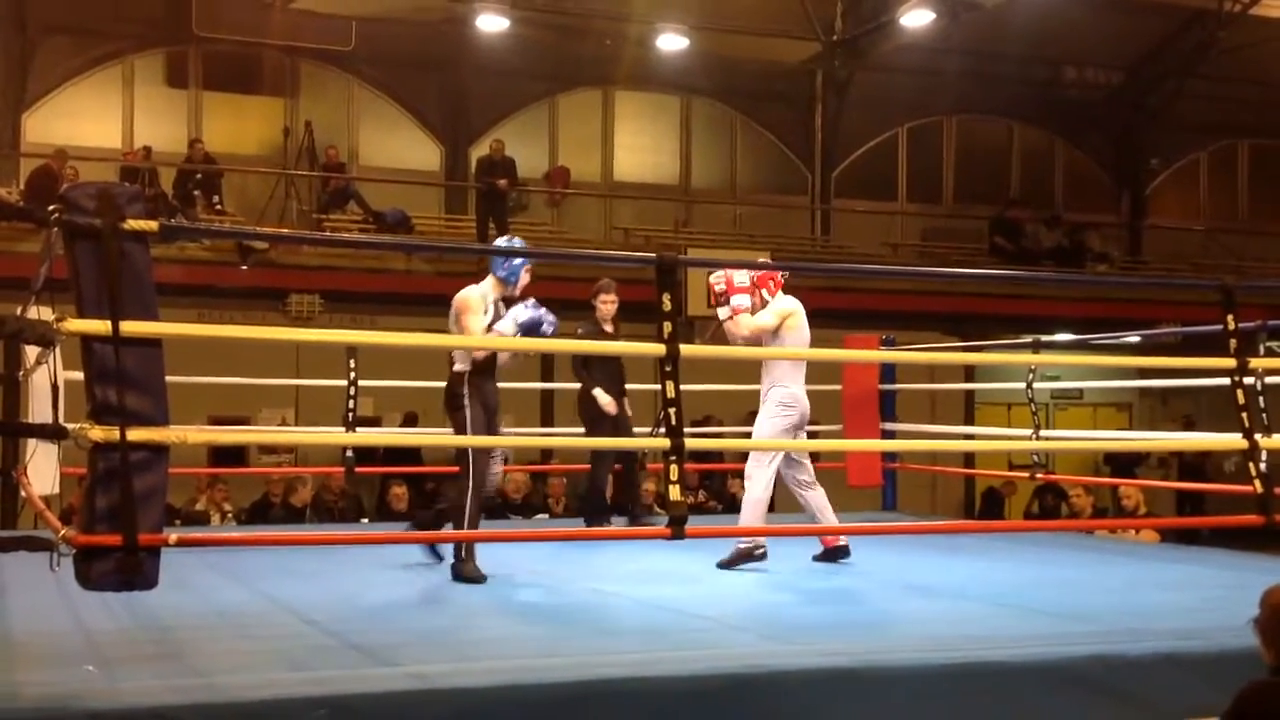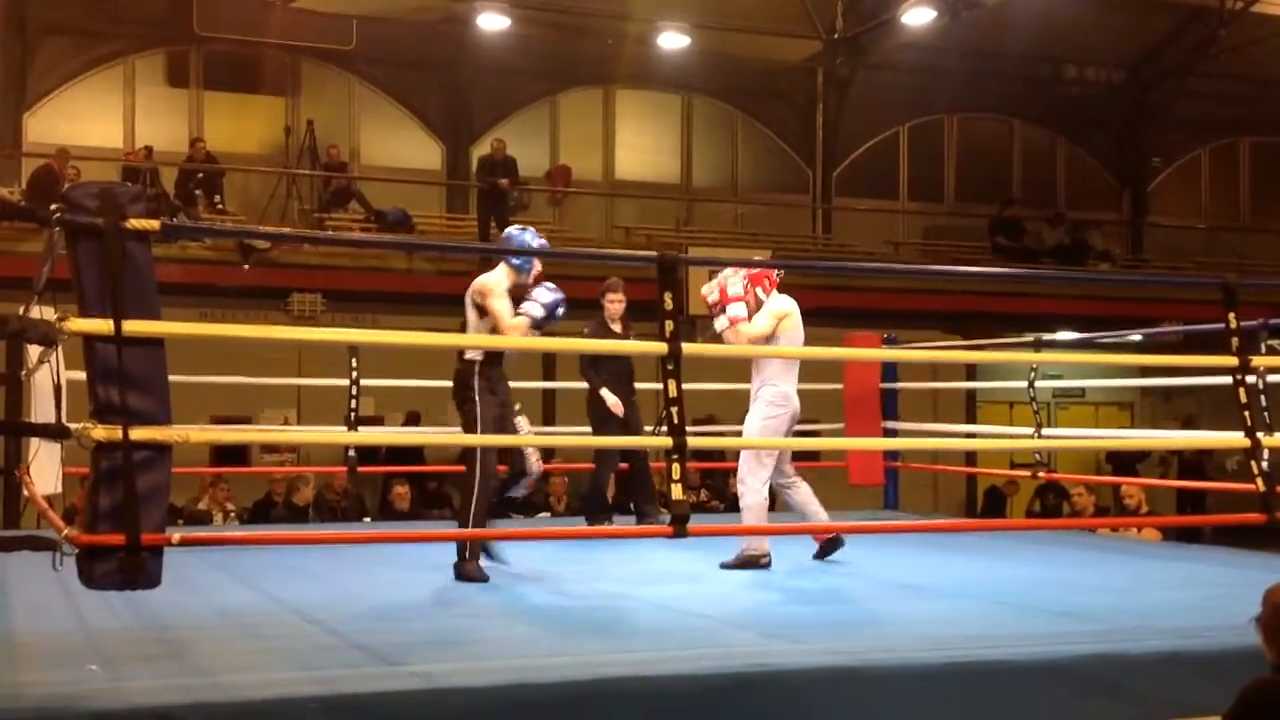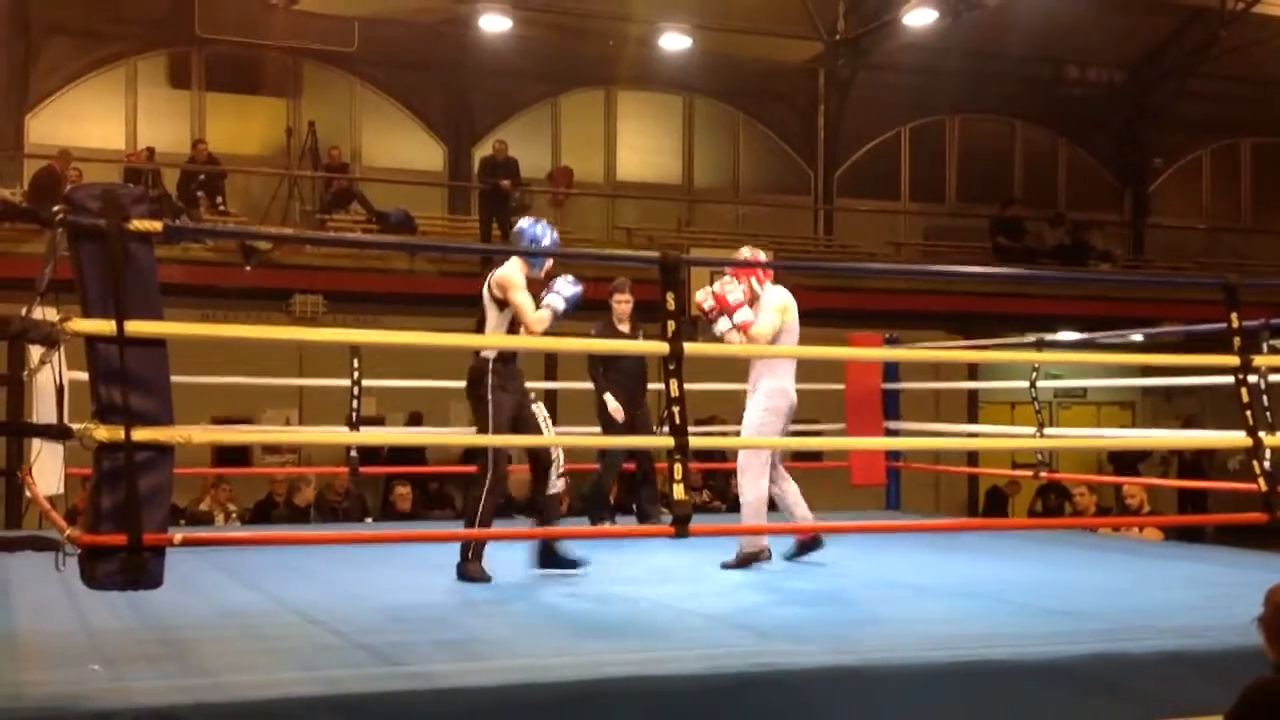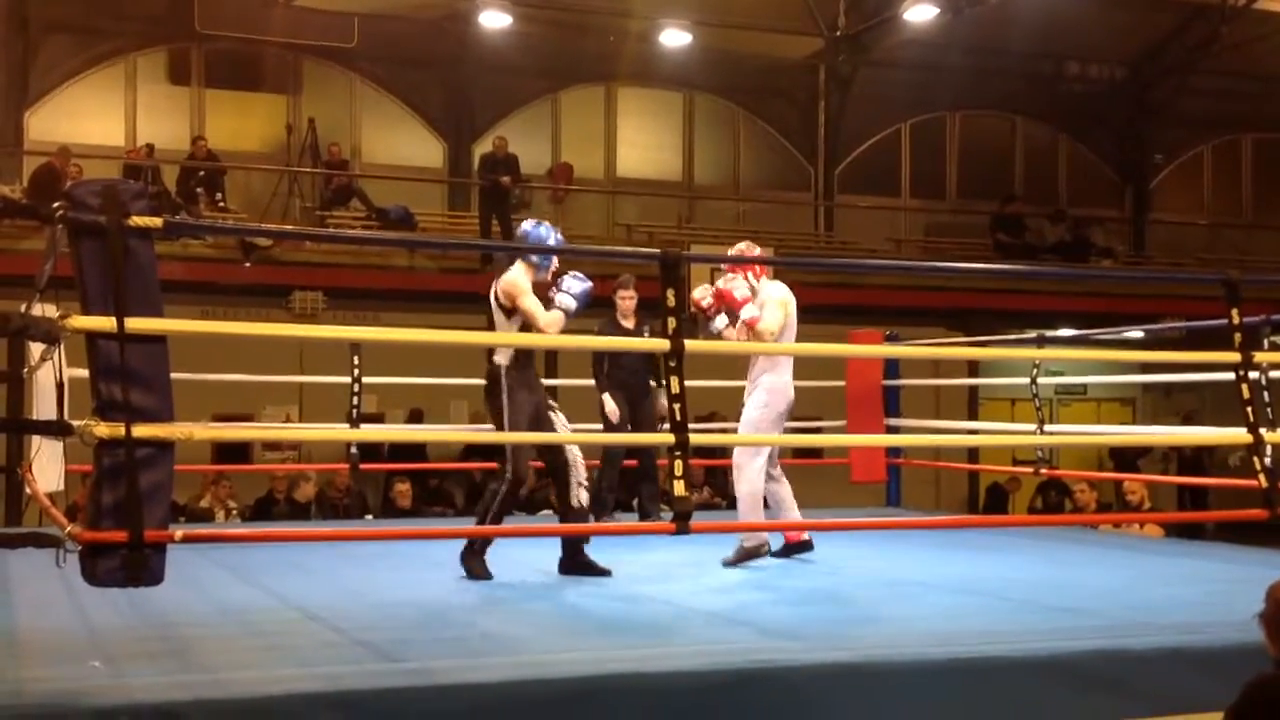
dt=0.1s
person 1, frame 1
left shoulder: (499, 304)
right shoulder: (470, 298)
right elbow: (476, 349)
left wrist: (528, 332)
right wrist: (512, 322)
left hip: (487, 391)
right hip: (467, 390)
left knee: (487, 476)
right knee: (475, 469)
left ankle: (428, 522)
right ankle: (464, 559)
person 1, frame 2
left shoulder: (505, 289)
right shoulder: (489, 283)
right elbow: (510, 332)
left wrist: (539, 317)
right wrist: (536, 306)
left hip: (495, 381)
right hip: (476, 380)
right knee: (481, 466)
left ankle: (475, 534)
right ankle: (467, 558)
person 1, frame 3
left shoulder: (516, 282)
right shoulder: (507, 276)
right elbow: (534, 325)
left wrist: (553, 303)
right wrist: (559, 300)
left hip: (511, 379)
right hip: (490, 379)
left knee: (548, 456)
right knee: (494, 469)
left ankle: (546, 547)
right ankle: (471, 557)
person 1, frame 4
left shoulder: (522, 287)
right shoulder: (513, 282)
left elbow: (540, 334)
right elbow: (547, 327)
left wrist: (563, 303)
right wrist: (569, 298)
left hip: (529, 382)
right hip: (508, 383)
left knee: (568, 461)
right knee: (516, 470)
left ankle: (574, 554)
right ankle: (475, 551)
person 2, frame 1
left shoulder: (785, 304)
right shoulder: (780, 311)
left elbow: (745, 330)
right elbow: (738, 337)
left wrist: (739, 293)
right wrist: (722, 301)
left hip: (783, 399)
right hip: (788, 401)
left knee: (757, 469)
right knee: (800, 476)
left ankle: (751, 544)
right ankle: (835, 541)
person 2, frame 2
left shoulder: (780, 305)
right shoulder: (774, 310)
left elbow: (746, 338)
right elbow: (738, 342)
left wrist: (733, 301)
right wrist: (718, 310)
left hip: (773, 399)
right hip: (778, 400)
left knee: (752, 473)
right knee: (783, 476)
left ankle: (755, 550)
right ankle: (827, 533)
person 2, frame 3
left shoulder: (776, 297)
right shoulder: (760, 304)
left elbow: (759, 339)
right elbow: (740, 343)
left wrist: (737, 306)
right wrist: (715, 315)
left hip: (772, 391)
right hip: (768, 392)
left knee: (751, 465)
right knee: (771, 469)
left ankle: (754, 545)
right ankle: (806, 532)
person 2, frame 4
left shoulder: (776, 293)
right shoulder: (760, 298)
left elbow: (766, 335)
right elbow: (736, 341)
left wrist: (740, 302)
right wrist: (712, 312)
left hip: (772, 387)
right hip: (766, 388)
left knee: (746, 460)
right knee: (767, 467)
left ankle: (753, 540)
right ankle: (796, 535)
person 3, frame 1
left shoulder: (616, 329)
right shoulder: (586, 330)
right elbow: (577, 368)
left wrist: (625, 400)
right wrist: (598, 392)
left hip: (616, 400)
right hip: (594, 401)
left knee: (630, 457)
right knee: (603, 458)
left ankle: (635, 514)
right ankle: (596, 518)
person 3, frame 2
left shoulder: (627, 329)
right shoulder: (593, 330)
right elbow: (585, 369)
right wrist: (605, 394)
left hip: (627, 400)
right hip: (603, 401)
left knee: (639, 456)
right knee: (606, 458)
left ankle: (646, 513)
right ankle: (596, 515)
person 3, frame 3
left shoulder: (638, 330)
right shoulder: (601, 331)
right elbow: (594, 370)
left wrist: (645, 394)
right wrist: (607, 397)
left hip: (637, 400)
right hip: (613, 399)
left knee: (645, 457)
right knee: (612, 457)
left ankle: (649, 514)
right ankle: (600, 515)
person 3, frame 4
left shoulder: (645, 325)
right shoulder: (605, 327)
left elbow: (653, 360)
right elbow: (598, 368)
left wrist: (661, 391)
right wrist: (606, 397)
left hip: (643, 396)
right hip: (617, 396)
left knee: (647, 454)
right knee: (614, 452)
left ankle: (650, 511)
right ankle: (602, 510)
